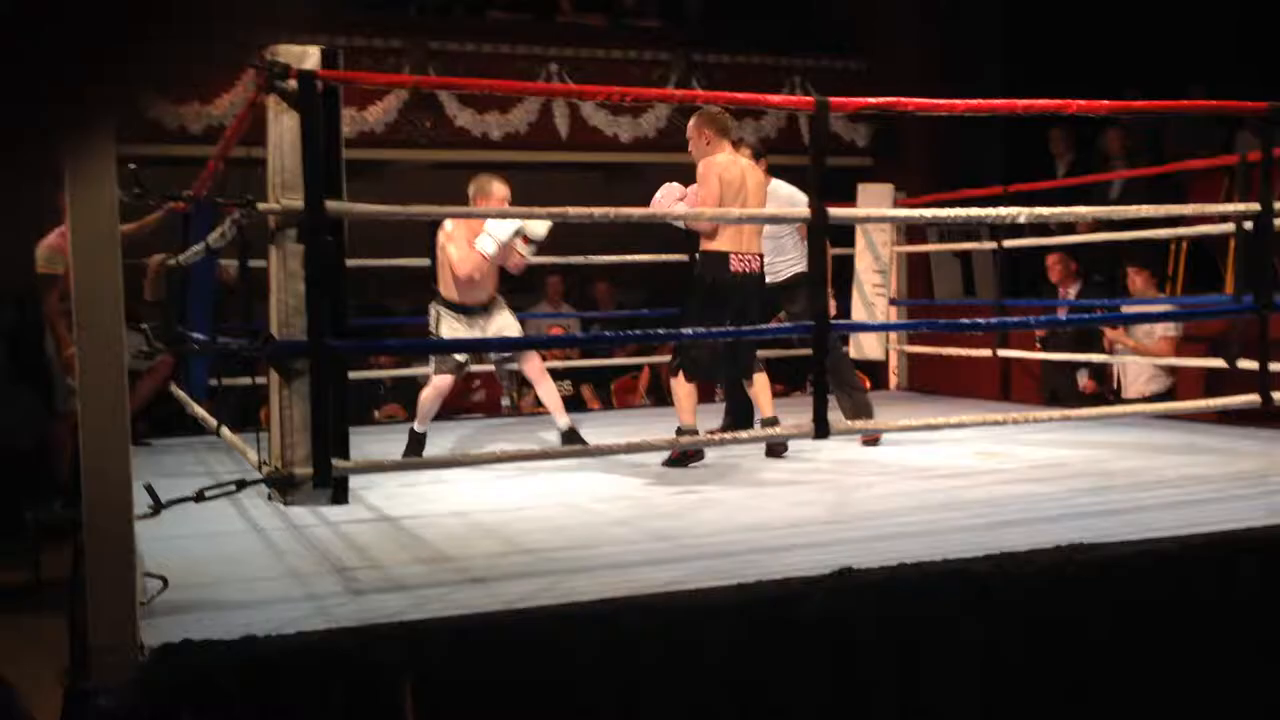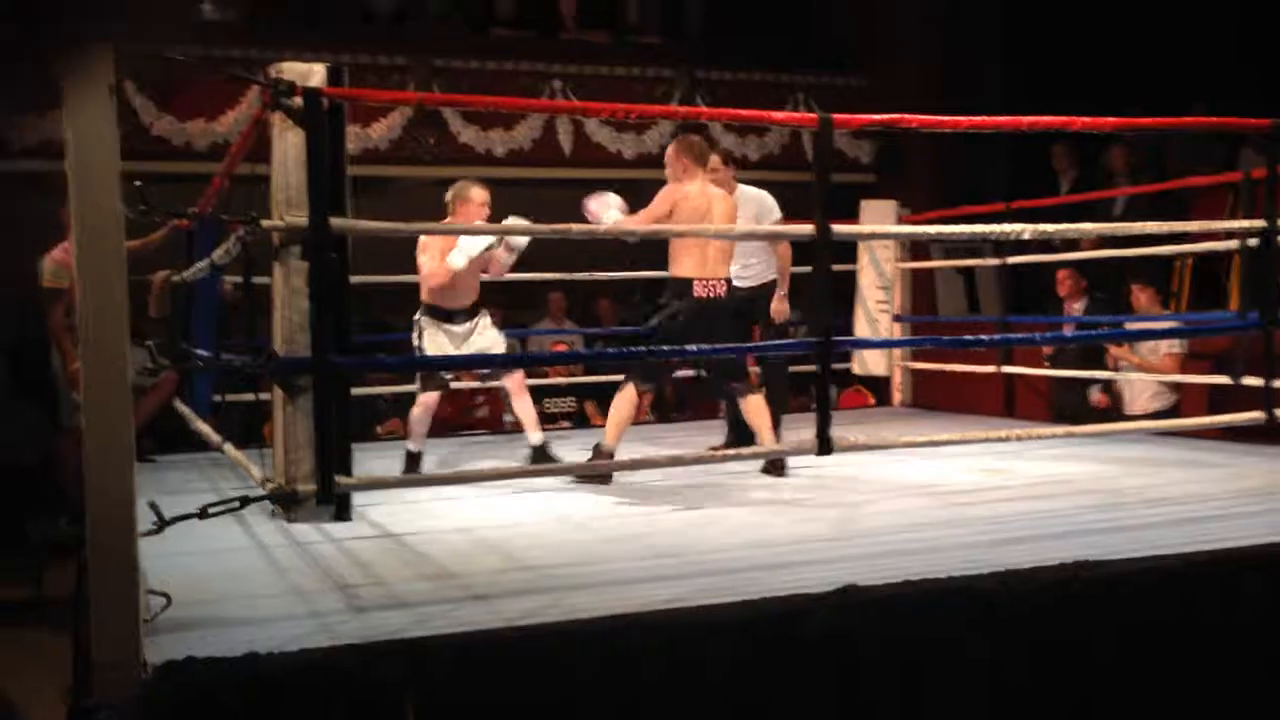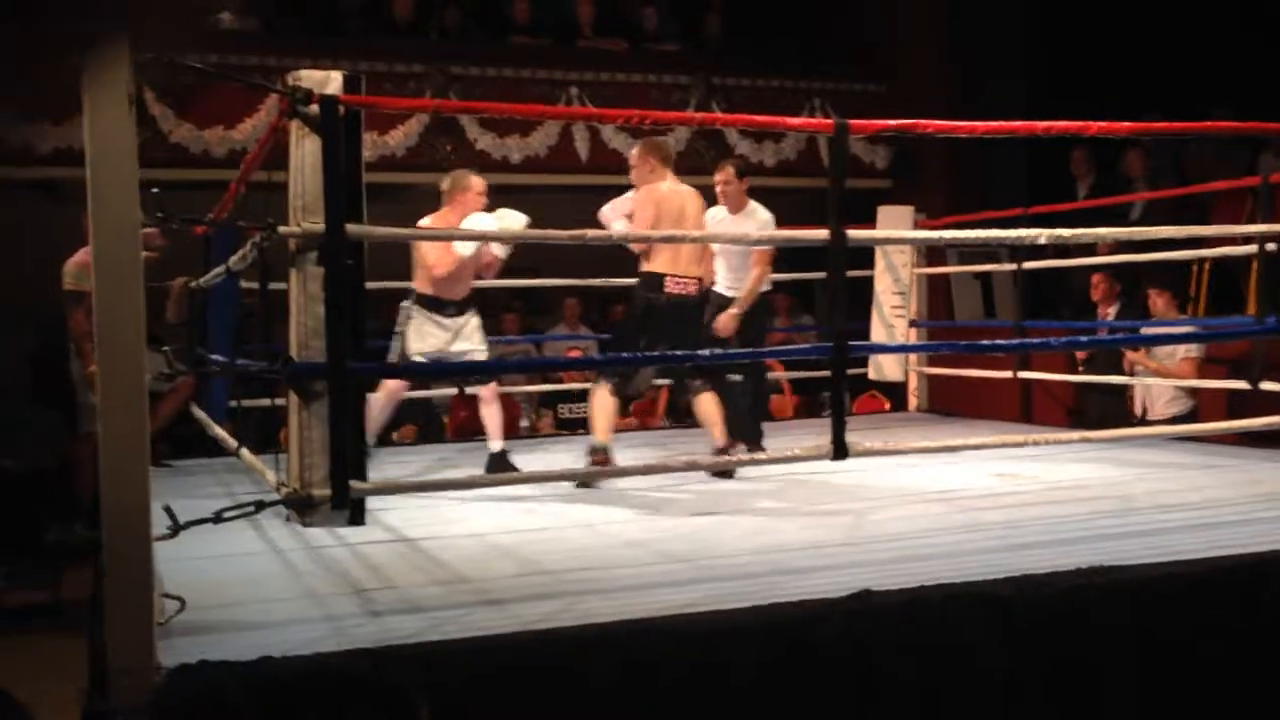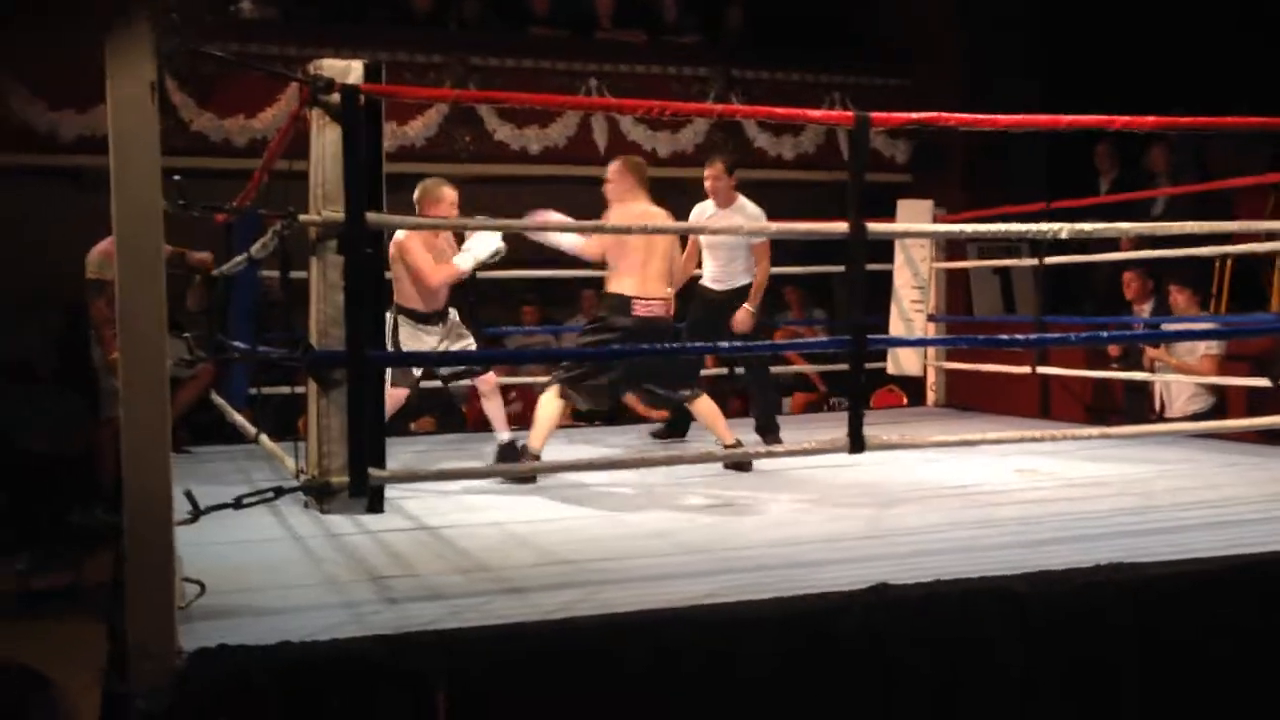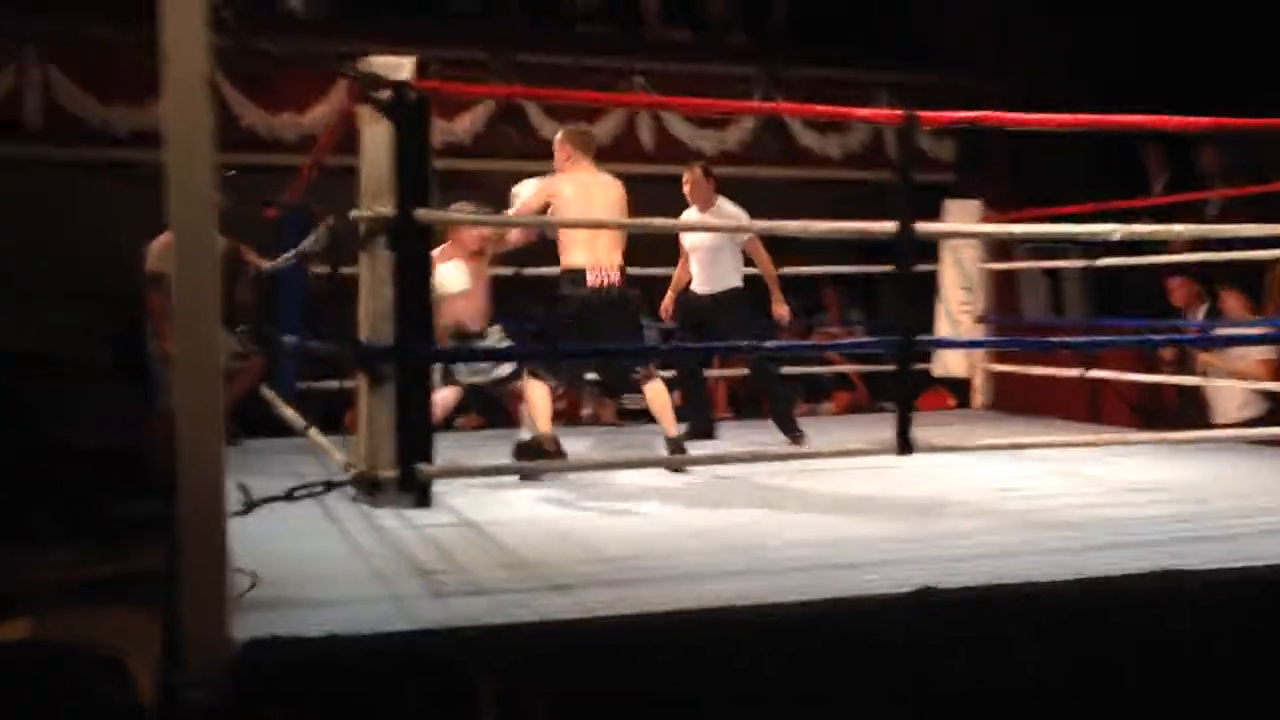
dt=0.3s
person 1, frame 1
left shoulder: (711, 166)
right shoulder: (756, 172)
left elbow: (706, 223)
left wrist: (674, 209)
right wrist: (693, 201)
left hip: (718, 270)
right hip: (751, 271)
left knee: (684, 359)
right knee: (746, 357)
left ankle: (689, 438)
right ankle: (772, 428)
person 1, frame 2
left shoulder: (676, 193)
right shoulder: (727, 200)
left elbow: (635, 228)
left wrist: (607, 213)
left hip: (684, 298)
right hip: (720, 298)
left knee: (636, 376)
right knee: (739, 381)
left ankle: (604, 457)
right ankle: (772, 453)
person 1, frame 3
left shoulder: (651, 193)
right shoulder: (696, 198)
left elbow: (639, 243)
left wrist: (615, 221)
left hip: (657, 295)
right hip: (691, 293)
left knee: (613, 376)
right knee: (697, 381)
left ankle: (600, 454)
right ankle: (723, 452)
person 1, frame 4
left shoulder: (622, 212)
right shoulder: (666, 220)
left elbow: (592, 250)
right elbow: (675, 271)
left wrist: (555, 235)
left hip: (622, 315)
right hip: (658, 316)
left knee: (561, 384)
right knee: (686, 390)
left ankle: (529, 459)
right ankle: (735, 449)
person 1, frame 5
left shoulder: (556, 183)
right shoulder: (616, 187)
left elbow: (514, 219)
left hip: (577, 288)
right hip: (615, 288)
left knee: (539, 371)
right knee: (642, 371)
left ankle: (546, 442)
right ankle: (674, 443)
person 2, frame 1
left shoulder: (790, 196)
left wrist: (827, 292)
left hip: (795, 282)
left knee: (826, 350)
left ankle: (862, 417)
right ankle: (737, 419)
person 2, frame 2
left shoulder: (759, 200)
left elbow: (782, 248)
left wrist: (781, 294)
left hip: (766, 288)
right hip: (734, 290)
left knee: (773, 361)
left ankle: (771, 430)
right ankle: (740, 435)
person 2, frame 3
left shoulder: (762, 219)
right shoulder: (712, 216)
left elbow: (760, 272)
left wrist: (735, 312)
left hip: (752, 302)
right hip: (719, 297)
left knee: (752, 369)
left ankle: (752, 435)
right ankle: (735, 430)
person 2, frame 4
left shoulder: (751, 214)
right shoulder: (699, 211)
left elbow: (762, 266)
right elbow: (691, 256)
left wrist: (750, 308)
right wrist: (672, 291)
left hip: (739, 293)
right hip: (706, 292)
left knee: (754, 361)
right knee: (686, 358)
left ankle: (768, 428)
right ankle: (676, 425)
person 2, frame 5
left shoulder: (732, 215)
right shoulder: (686, 219)
left elbow: (761, 258)
left wrist: (777, 299)
right wrist: (671, 295)
left hip: (730, 296)
right hip: (697, 299)
left knee: (756, 360)
right knee: (686, 364)
left ankle: (788, 424)
right ankle: (701, 425)
person 3, frame 1
left shoulder: (497, 228)
right shoulder: (453, 229)
left elbow: (515, 266)
right elbow: (463, 272)
left wrist: (529, 240)
right wrist: (492, 240)
left hip: (491, 310)
right hip: (453, 315)
left knee: (535, 368)
right knee: (441, 383)
left ankle: (568, 433)
right ankle: (416, 438)
person 3, frame 2
left shoulder: (478, 236)
right shoulder: (431, 239)
left elbow: (496, 270)
right elbow: (432, 282)
left wrist: (509, 250)
right wrist: (464, 253)
left hip: (474, 319)
right hip: (436, 323)
left knee: (516, 381)
right knee: (428, 399)
left ankle: (539, 449)
right ankle: (412, 458)
person 3, frame 3
left shoulder: (473, 226)
right shoulder: (429, 227)
left elbow: (487, 272)
right elbow: (438, 269)
left wrist: (502, 245)
right wrist: (470, 241)
left hip: (462, 314)
right hip: (424, 314)
left knee: (488, 388)
right knee: (394, 387)
left ankle: (498, 459)
person 3, frame 4
left shoulder: (444, 234)
right shoulder: (407, 239)
left elbow: (457, 272)
right elbow: (435, 279)
left wrist: (477, 253)
right wrist: (472, 254)
left hip: (443, 321)
right hip: (409, 324)
left knee: (488, 381)
right knee: (396, 394)
left ankle: (507, 447)
person 3, frame 5
left shoulder: (486, 245)
right shoulder: (436, 260)
left elbow: (526, 235)
left hip: (488, 336)
right hip: (452, 343)
right knee: (446, 399)
person 4, frame 1
right shoulder: (52, 246)
left elbow: (135, 230)
right elbow: (50, 306)
left wrist: (166, 210)
right wrist: (68, 351)
right hip: (73, 337)
left knee: (163, 363)
right knee: (71, 414)
right ankle: (64, 480)
person 4, frame 2
right shoulder: (57, 261)
left elbow: (141, 247)
right elbow: (55, 320)
left wrist: (169, 229)
right wrist: (73, 364)
right hip: (79, 351)
right knee: (77, 425)
person 4, frame 3
right shoulder: (80, 264)
right elbow: (75, 318)
left wrist: (155, 244)
right wrist: (91, 365)
right hip: (97, 354)
left knee: (184, 384)
right knee: (94, 429)
right ankle: (87, 505)
person 4, frame 4
right shoulder: (103, 253)
left elbow: (180, 259)
right elbow: (97, 308)
left wrist: (198, 259)
right wrist: (112, 353)
right hip: (116, 342)
left knee: (204, 370)
right knee: (114, 417)
right ankle: (108, 488)
person 4, frame 5
right shoulder: (163, 247)
left elbow: (237, 250)
right elbow: (155, 299)
left wrist: (255, 260)
right wrist: (167, 342)
right hip: (174, 335)
left knee: (254, 362)
right knee: (170, 402)
